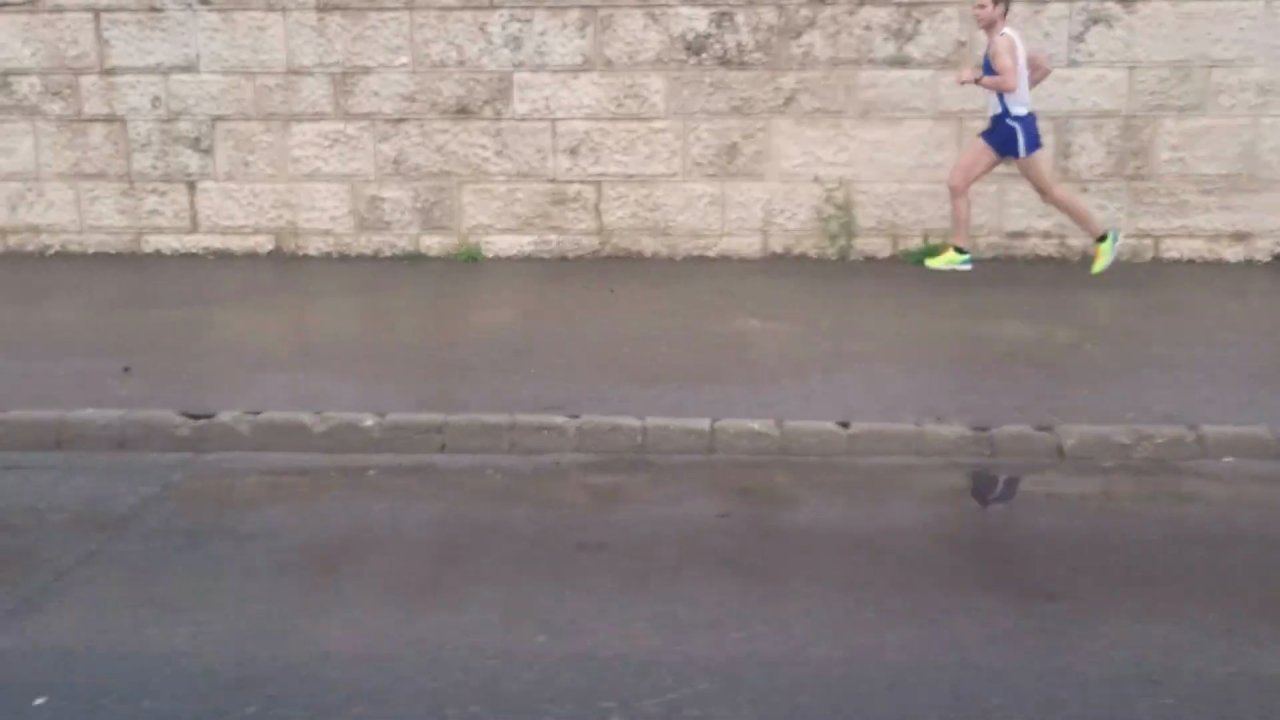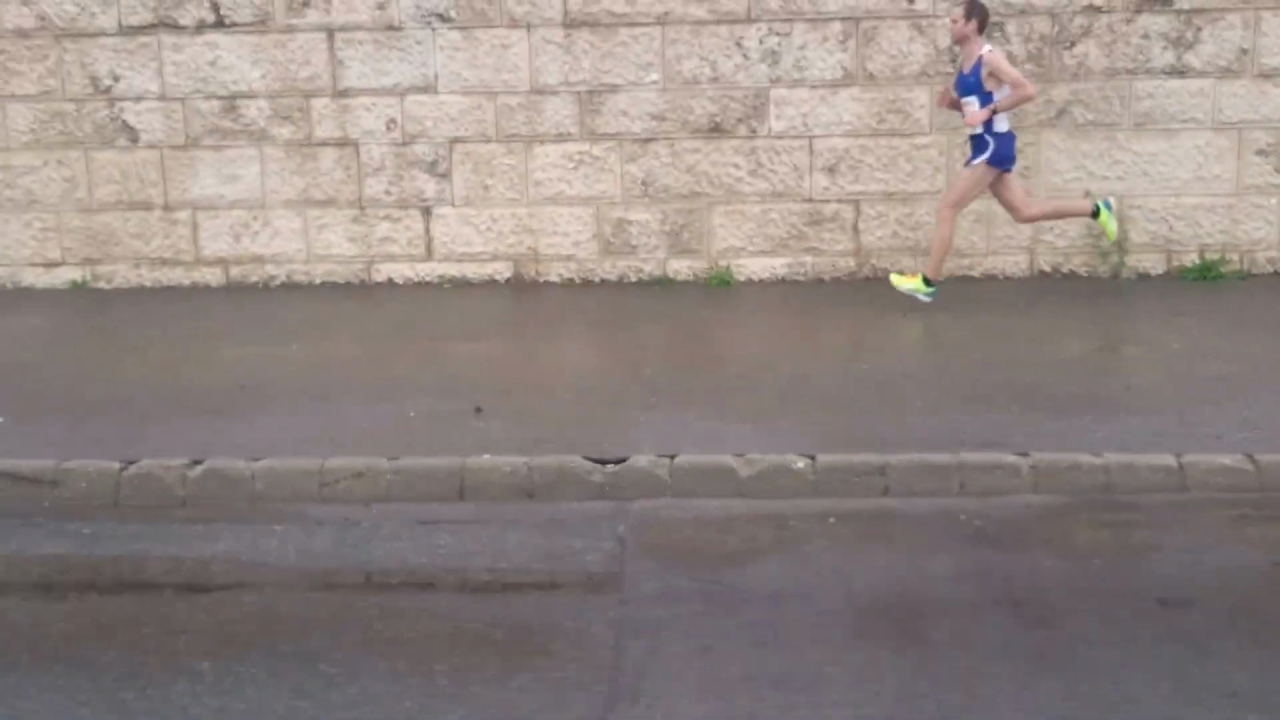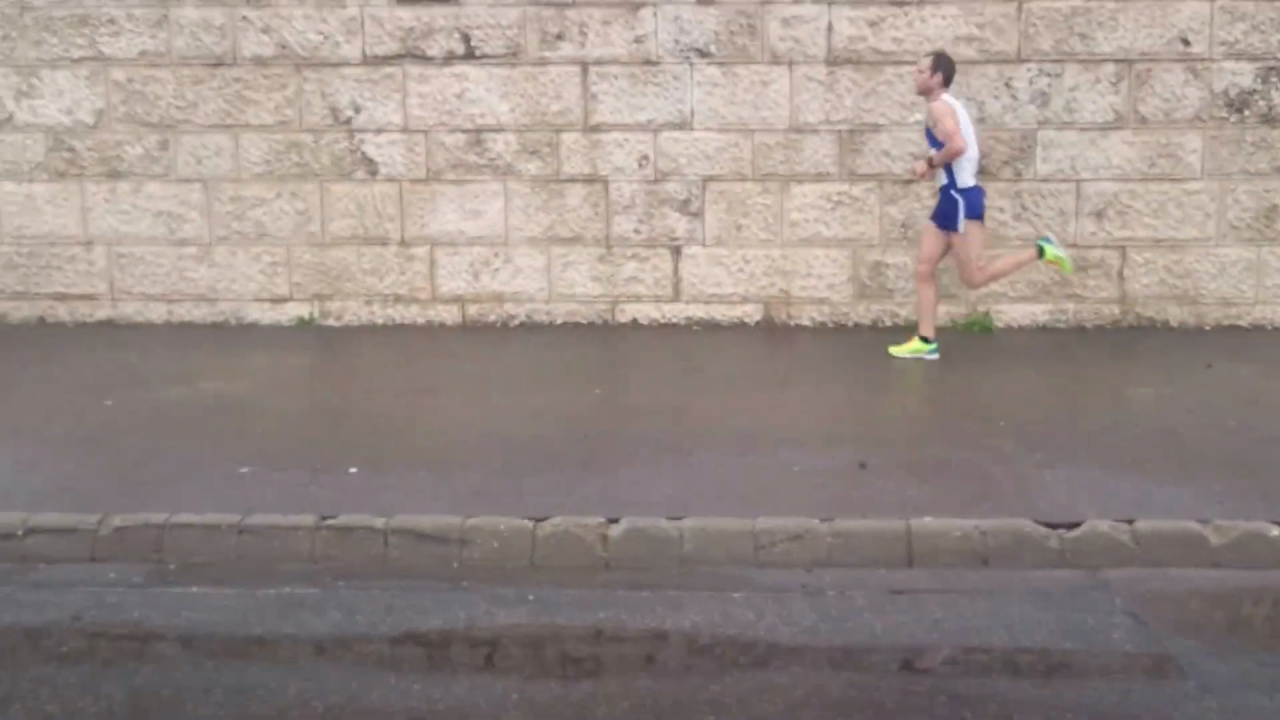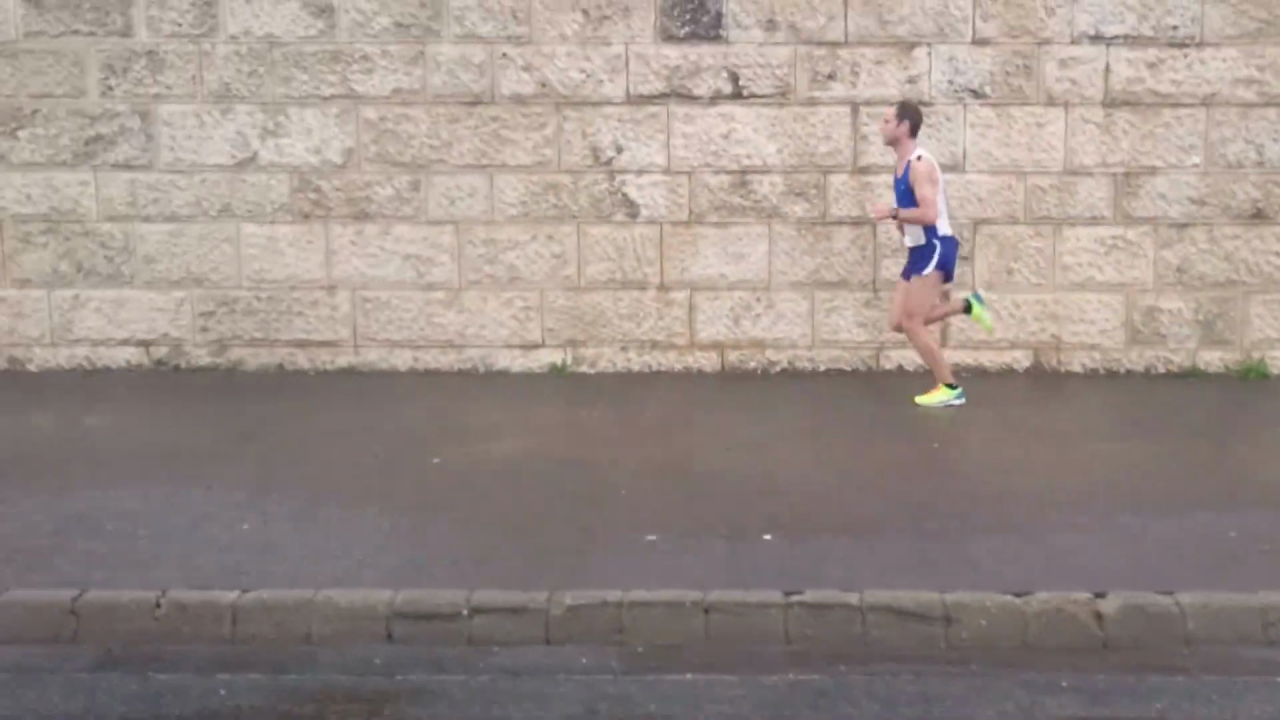
dt=0.4s
person 1, frame 1
left shoulder: (1002, 40)
right shoulder: (1004, 40)
left elbow: (1009, 83)
right elbow: (1043, 68)
left wrist: (974, 78)
left hip: (1014, 129)
right hip: (1000, 128)
left knee: (1049, 194)
right knee: (956, 181)
left ankle: (1103, 239)
right ankle: (959, 253)
person 1, frame 2
left shoulder: (991, 58)
right shoulder: (967, 61)
left elbow: (1028, 92)
left wrist: (989, 112)
right wrist: (949, 100)
left hip: (993, 145)
right hip: (987, 146)
left knee: (947, 208)
right knee: (1024, 213)
left ankle: (927, 283)
right ankle: (1095, 210)
person 1, frame 3
left shoulder: (939, 107)
right shoulder: (951, 108)
left elbow: (958, 145)
right elbow: (972, 155)
left wrist: (929, 163)
right wrist: (933, 167)
left hip: (960, 199)
right hip: (953, 198)
left knee: (974, 278)
right knee: (923, 269)
left ankle: (1040, 250)
right ankle: (925, 341)
person 1, frame 4
left shoulder: (921, 164)
right shoulder: (903, 164)
left elbow: (930, 216)
left wrist: (891, 213)
right wrist: (904, 222)
left hip: (937, 250)
right hip: (922, 252)
left knee: (911, 323)
right knee: (898, 322)
left ankle: (949, 387)
right ankle: (966, 305)
